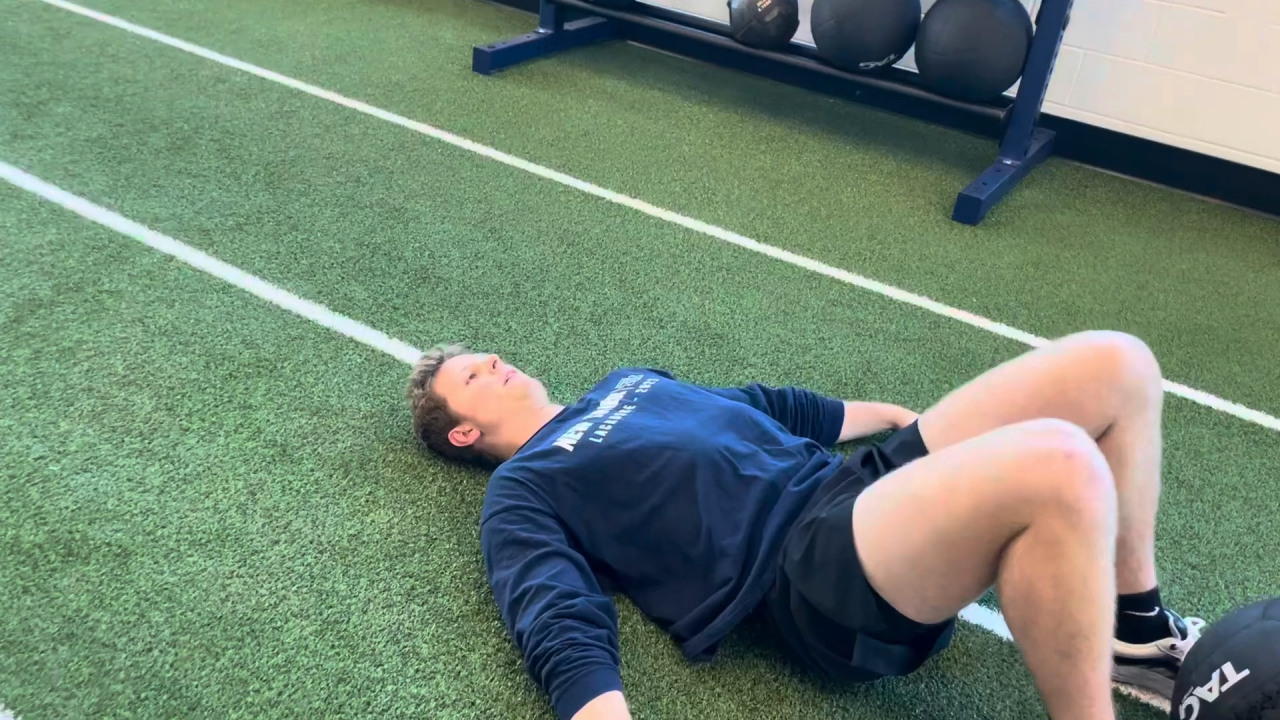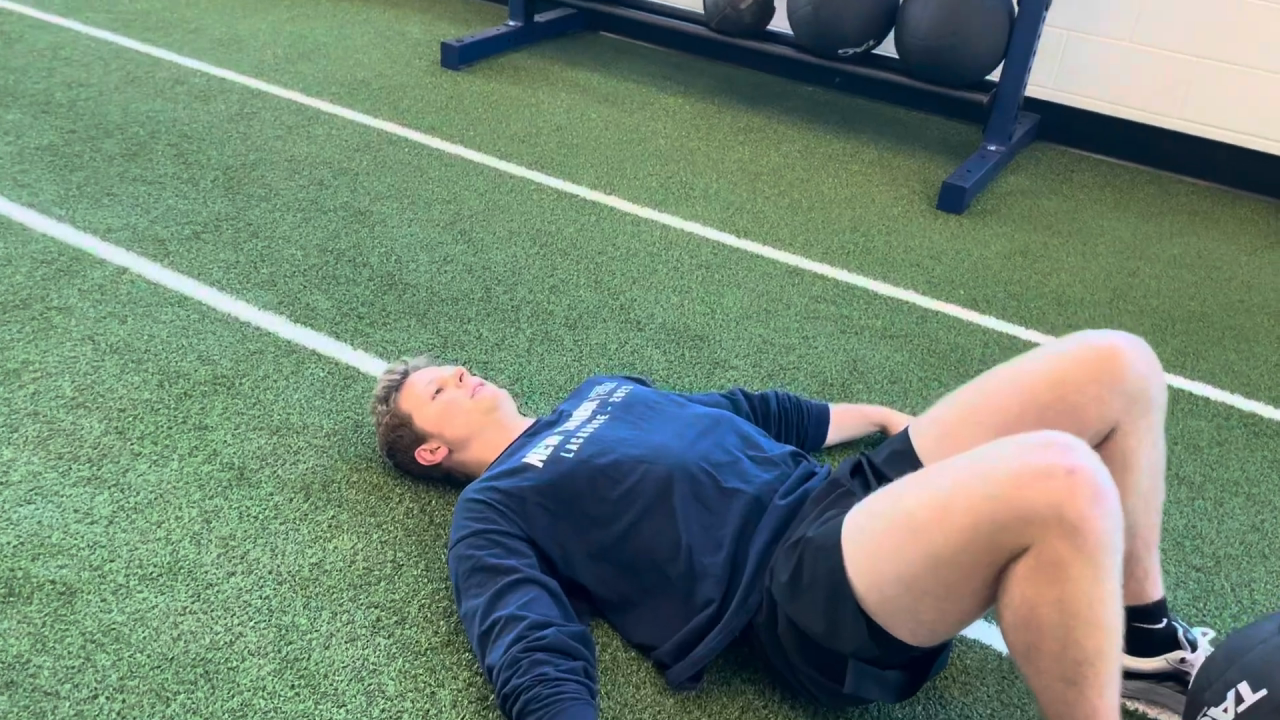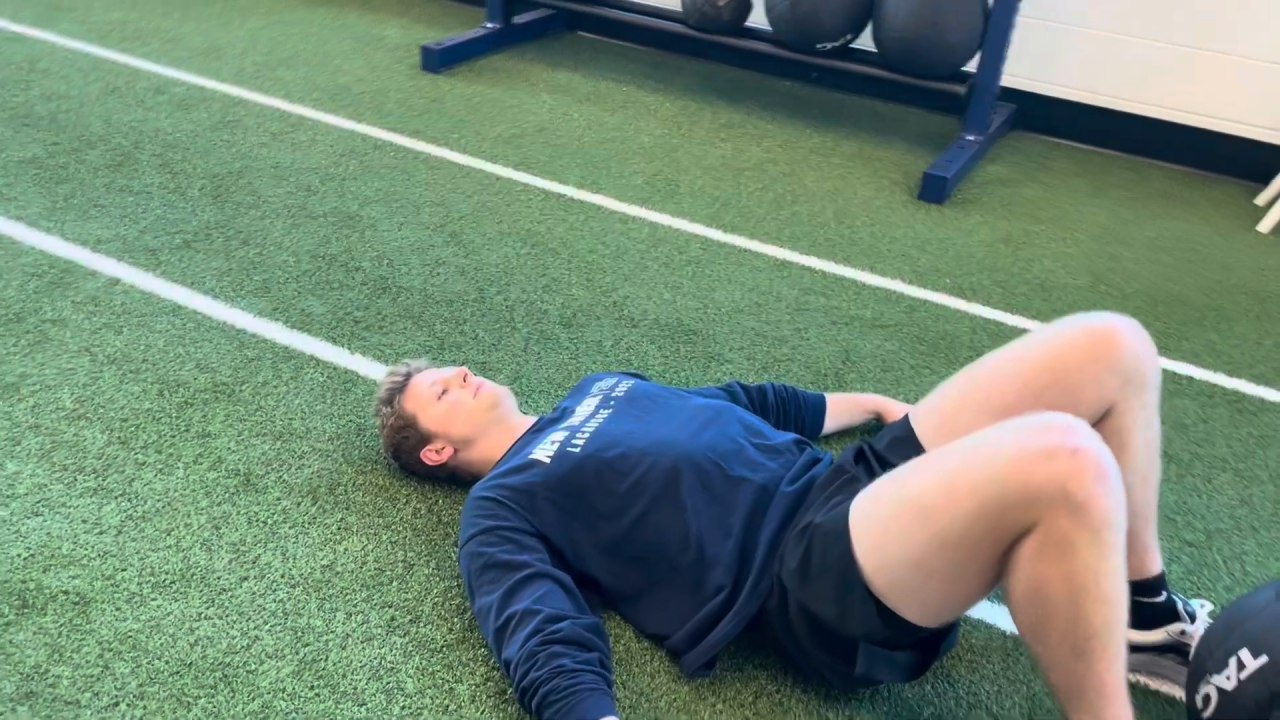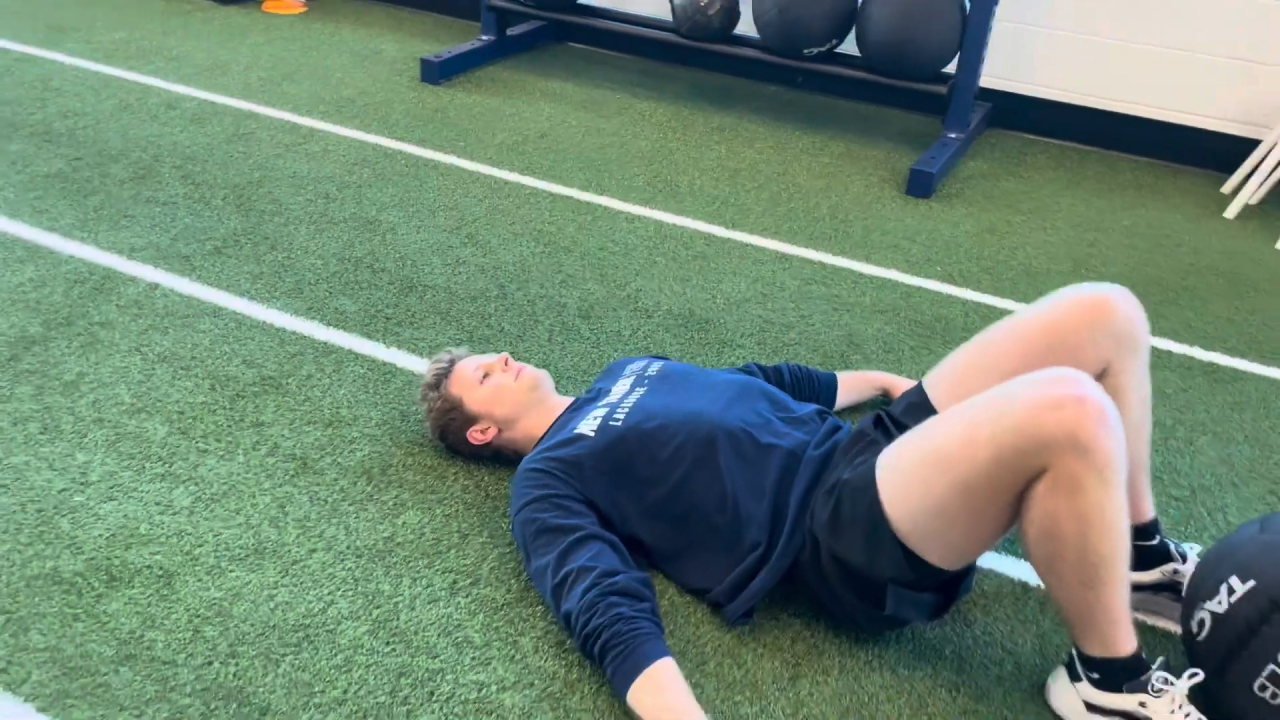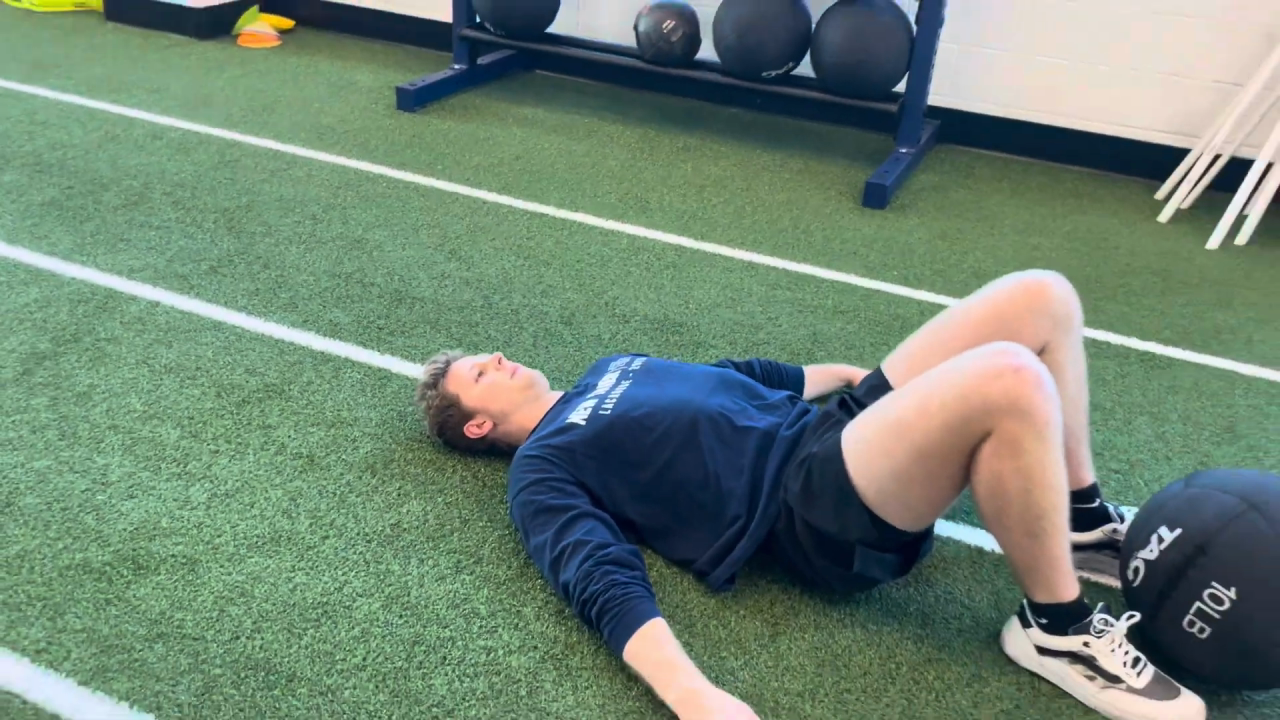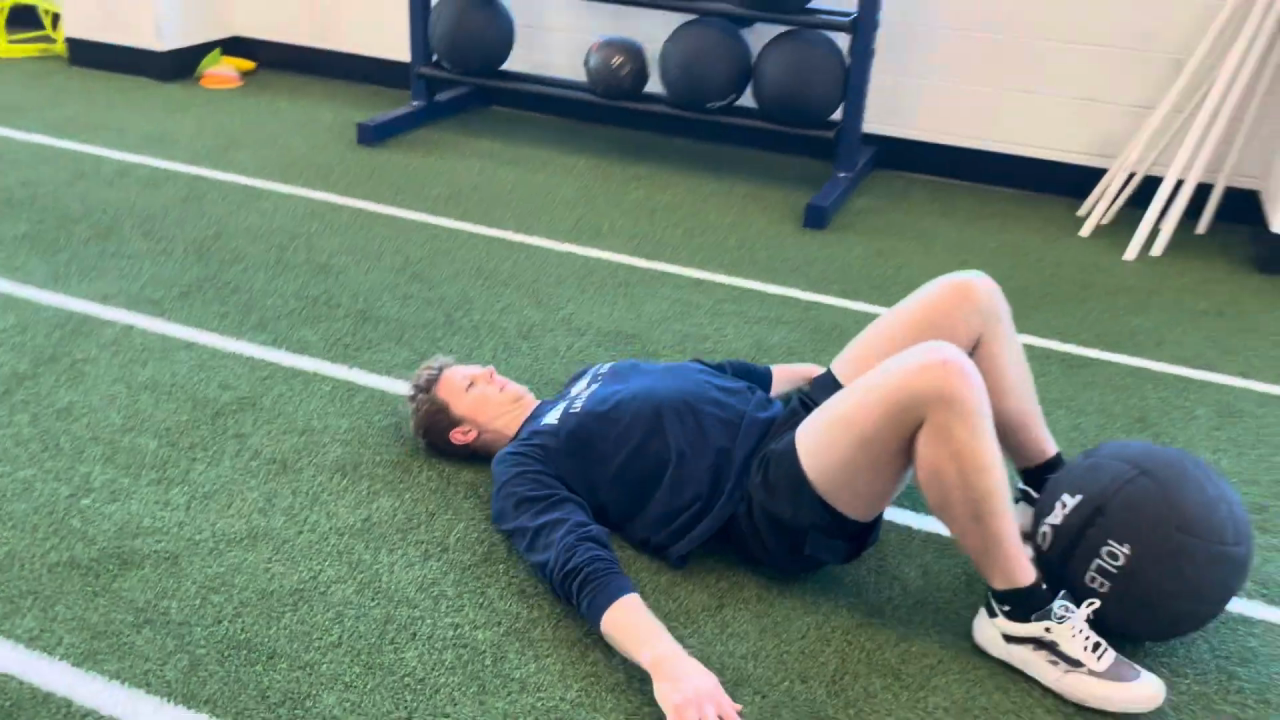
dt=0.4s
person 1, frame 1
left shoulder: (625, 382)
right shoulder: (523, 492)
right elbow: (567, 635)
left wrist: (894, 413)
left hip: (851, 480)
right hip: (814, 569)
left knee: (1113, 364)
right knee: (1059, 468)
left ankle: (1134, 627)
person 1, frame 2
left shoulder: (600, 391)
right shoulder: (493, 512)
left wrist: (883, 416)
left hip: (843, 493)
right hip: (802, 590)
left knee: (1114, 366)
right knee: (1061, 485)
left ankle: (1142, 641)
person 1, frame 3
left shoulder: (600, 387)
right shoulder: (501, 509)
left wrist: (871, 403)
left hip: (845, 481)
right hip: (810, 576)
left knee: (1109, 347)
right knee: (1064, 463)
left ankle: (1144, 618)
person 1, frame 4
left shoulder: (628, 369)
right shoulder: (548, 483)
right elbow: (610, 611)
left wrist: (879, 380)
left hip: (863, 446)
right hip: (840, 533)
left knee: (1103, 314)
right knee: (1070, 411)
left ankle: (1142, 563)
person 1, frame 5
left shoulder: (609, 370)
right shoulder: (543, 471)
right elbow: (605, 584)
left wrist: (846, 373)
left hip: (828, 431)
right hip: (817, 508)
left knee: (1041, 297)
right knee: (1010, 381)
left ankle: (1084, 522)
right ankle: (1058, 629)
person 1, frame 6
left shoulder: (587, 387)
right shoulder: (523, 469)
right elbow: (580, 565)
left wrist: (822, 374)
left hip: (792, 421)
right hip: (776, 499)
right knee: (941, 376)
left ankle: (1050, 495)
right ankle: (1022, 616)
